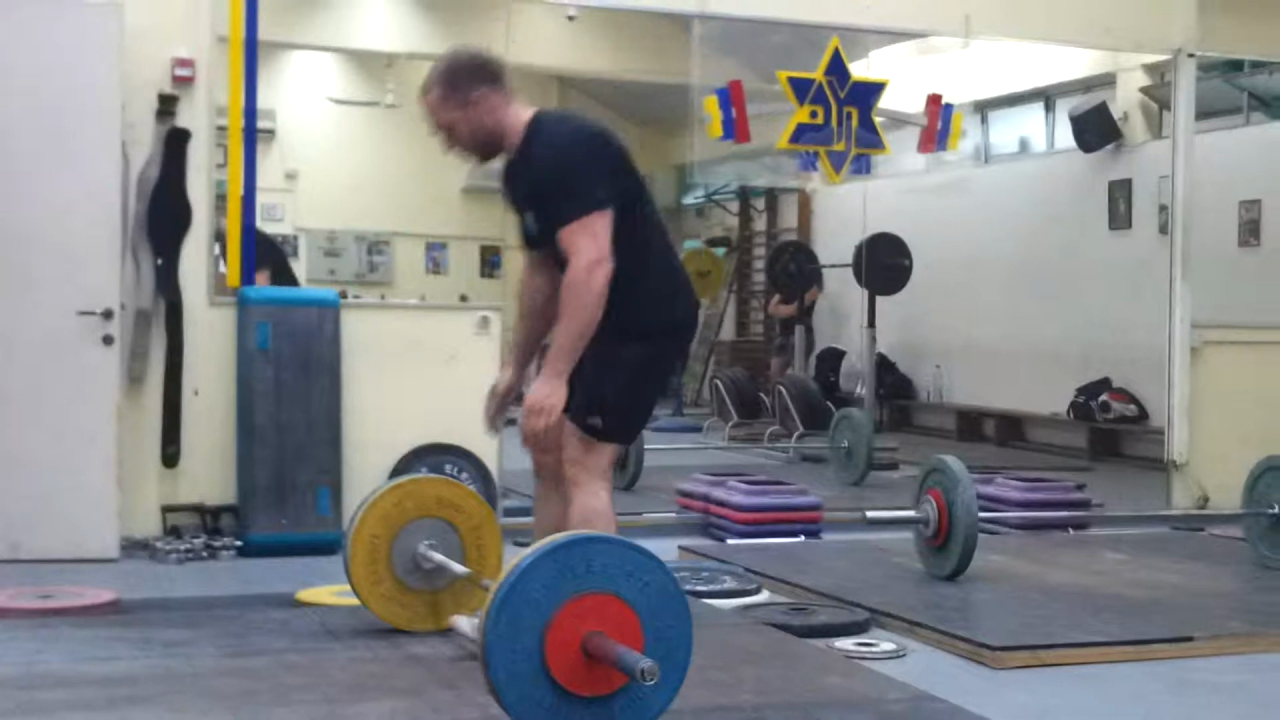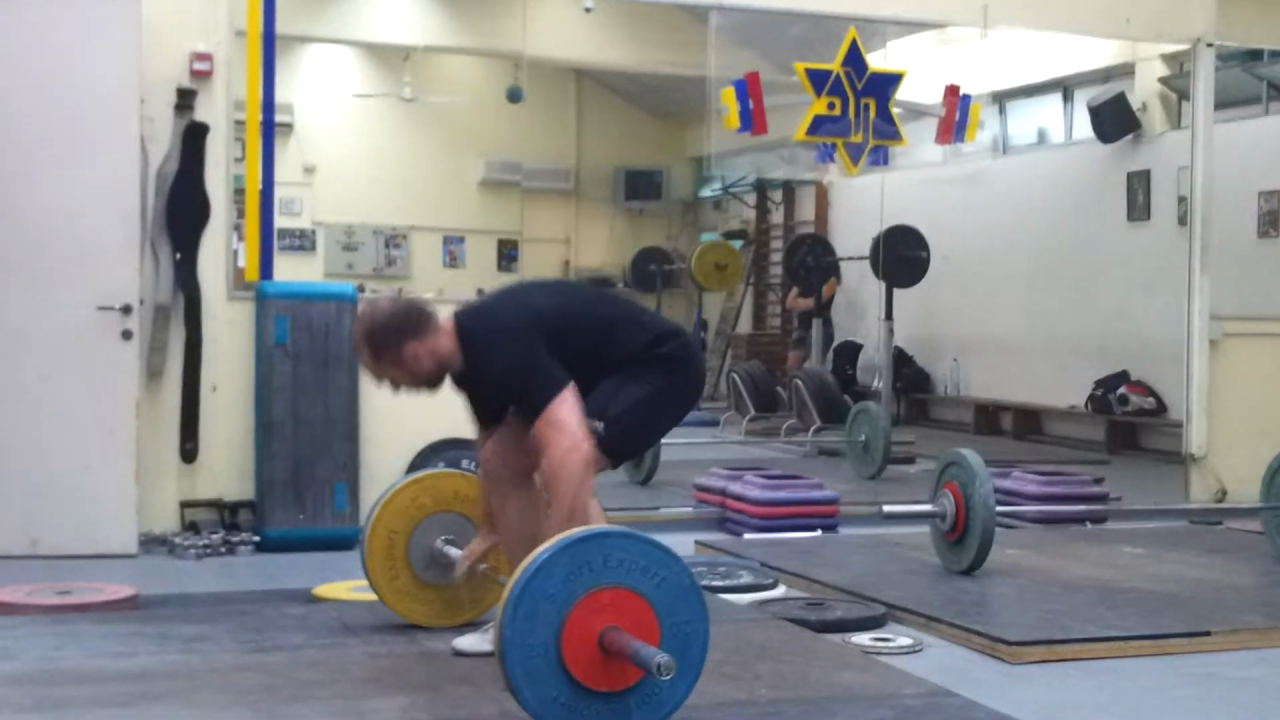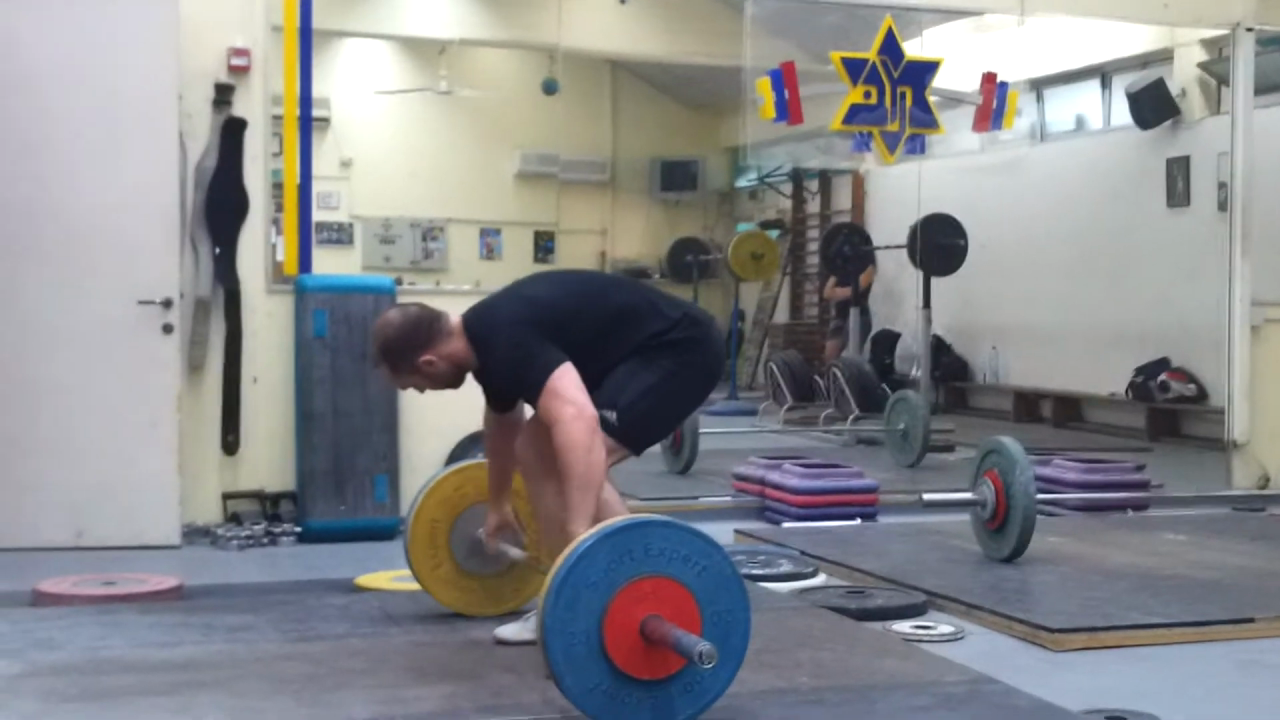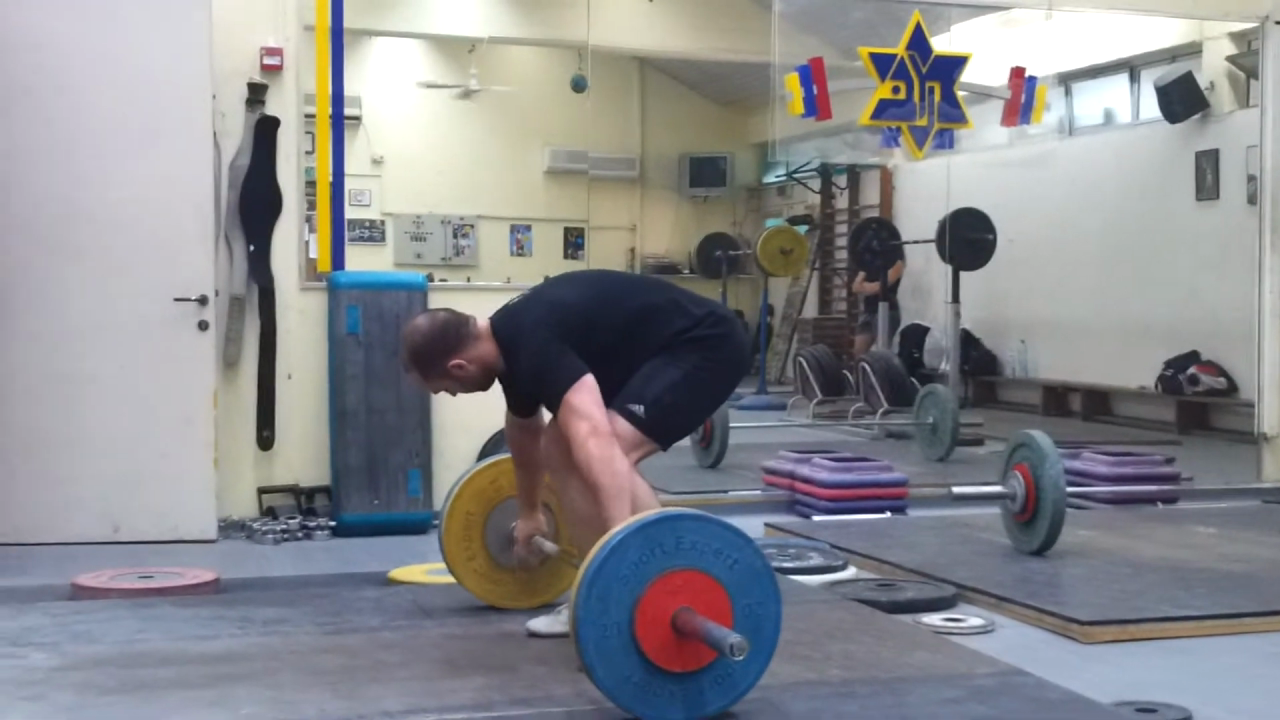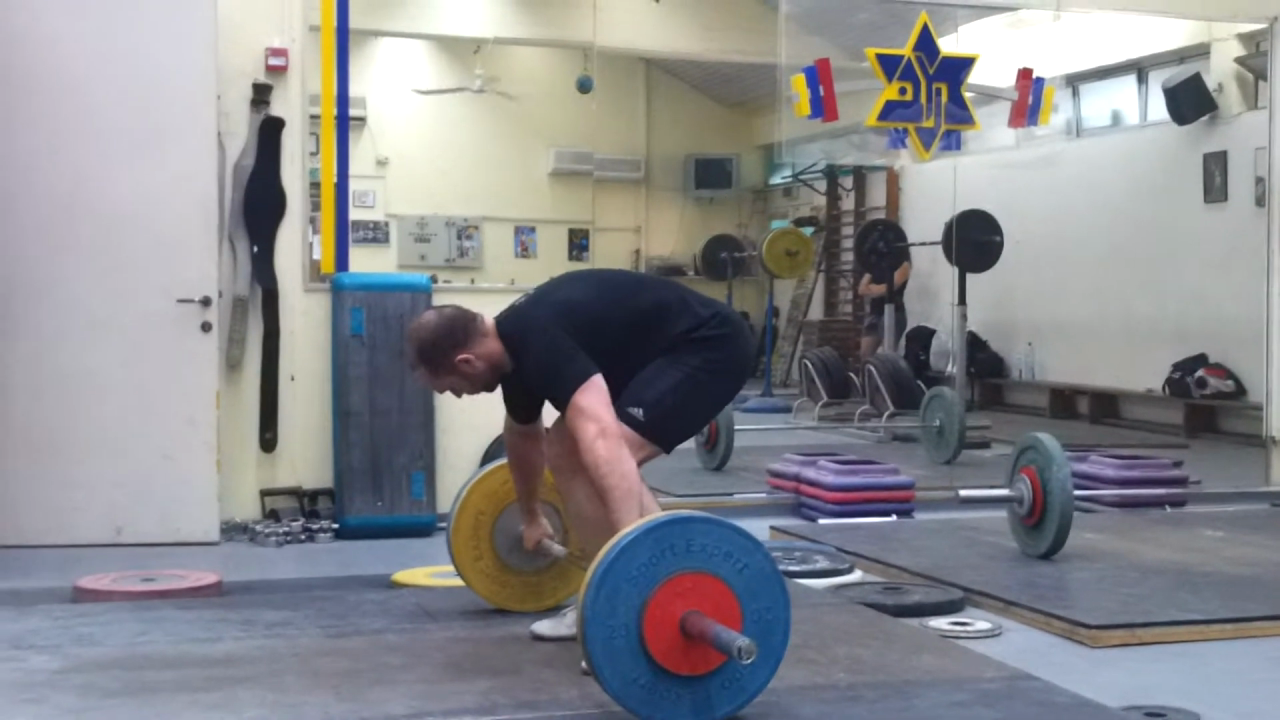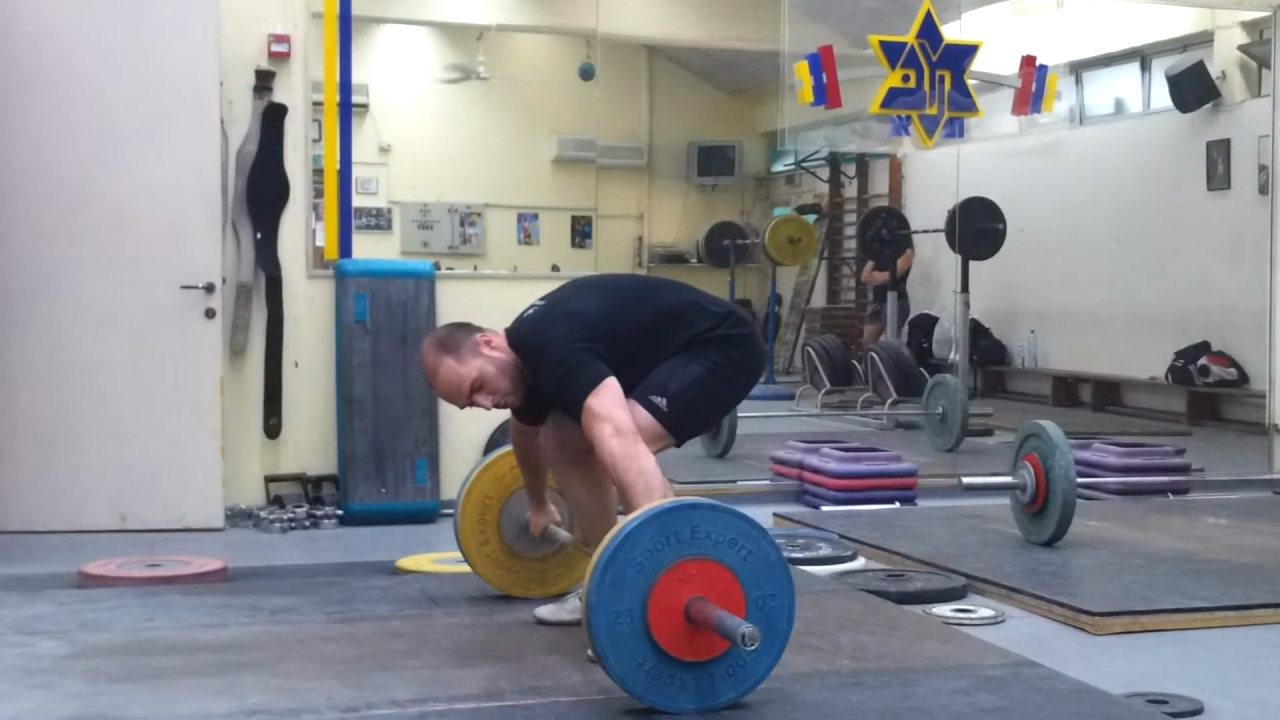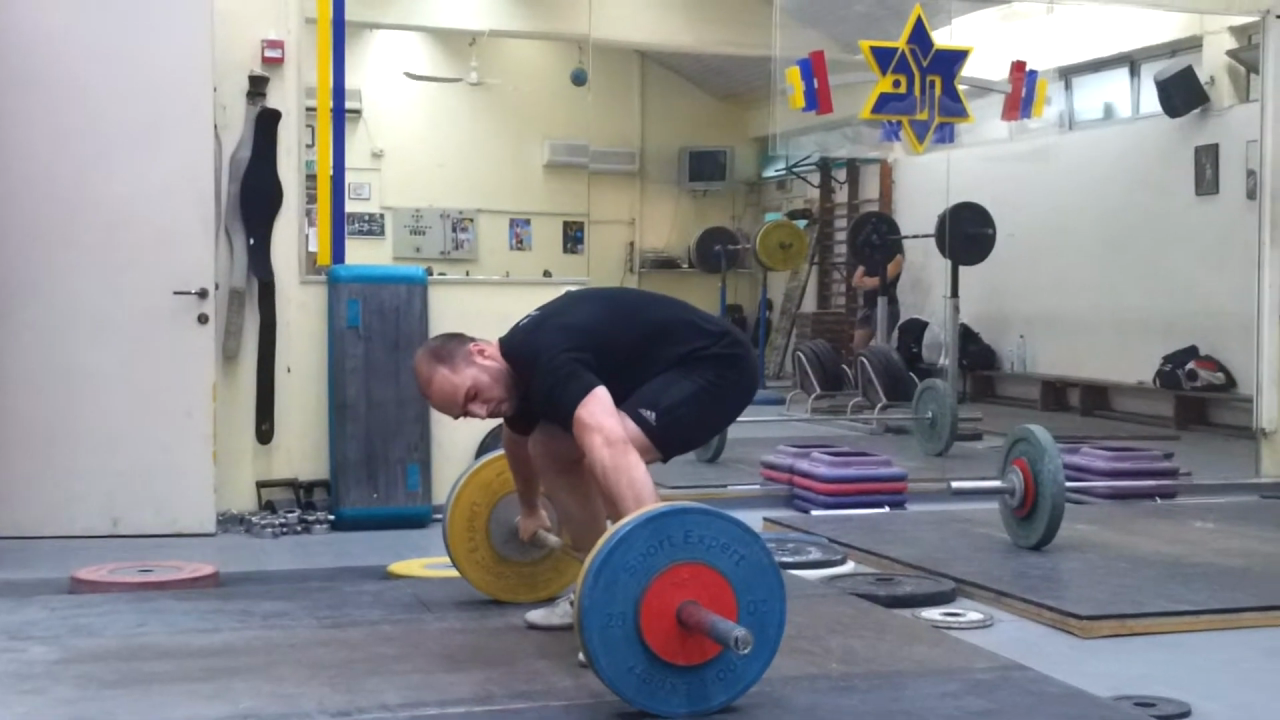
dt=0.4s
person 1, frame 1
left shoulder: (566, 148)
right shoulder: (522, 168)
left elbow: (591, 265)
right elbow: (542, 270)
left wrist: (554, 377)
right wrist: (516, 365)
left hip: (642, 326)
right hip: (605, 335)
left knee: (579, 468)
right knee: (546, 445)
person 1, frame 2
left shoulder: (503, 344)
right shoulder: (468, 351)
left elbow: (570, 447)
right elbow: (494, 448)
right wrist: (492, 530)
left hip: (660, 366)
left knee: (561, 473)
right knee: (502, 462)
person 1, frame 3
left shoulder: (507, 340)
right shoulder: (485, 339)
left elbow: (578, 420)
right elbow: (503, 423)
left wrist: (580, 540)
right wrist: (497, 504)
left hip: (681, 348)
right hip: (632, 350)
left knee: (578, 455)
right knee: (534, 450)
person 1, frame 4
left shoulder: (534, 344)
right shoulder: (511, 340)
left elbow: (593, 437)
right elbow: (525, 430)
right wrist: (529, 513)
left hip: (705, 344)
right hip: (656, 349)
left knee: (611, 453)
right knee: (557, 447)
person 1, frame 5
left shoulder: (541, 342)
right shoulder: (514, 347)
left elbow: (601, 440)
right elbow: (524, 436)
right wrist: (531, 518)
left hip: (710, 347)
right hip: (658, 350)
left knee: (601, 458)
right knee: (563, 449)
person 1, frame 6
left shoulder: (556, 351)
right shoulder: (527, 355)
left elbow: (618, 439)
right elbow: (527, 432)
right wrist: (539, 505)
left hip: (722, 347)
left knee: (621, 446)
right knee: (560, 440)
person 1, frame 7
left shoulder: (547, 362)
right shoulder: (520, 363)
left elbow: (610, 447)
right elbow: (519, 439)
right wrist: (530, 511)
left hip: (716, 367)
left knee: (606, 458)
right knee: (548, 449)
